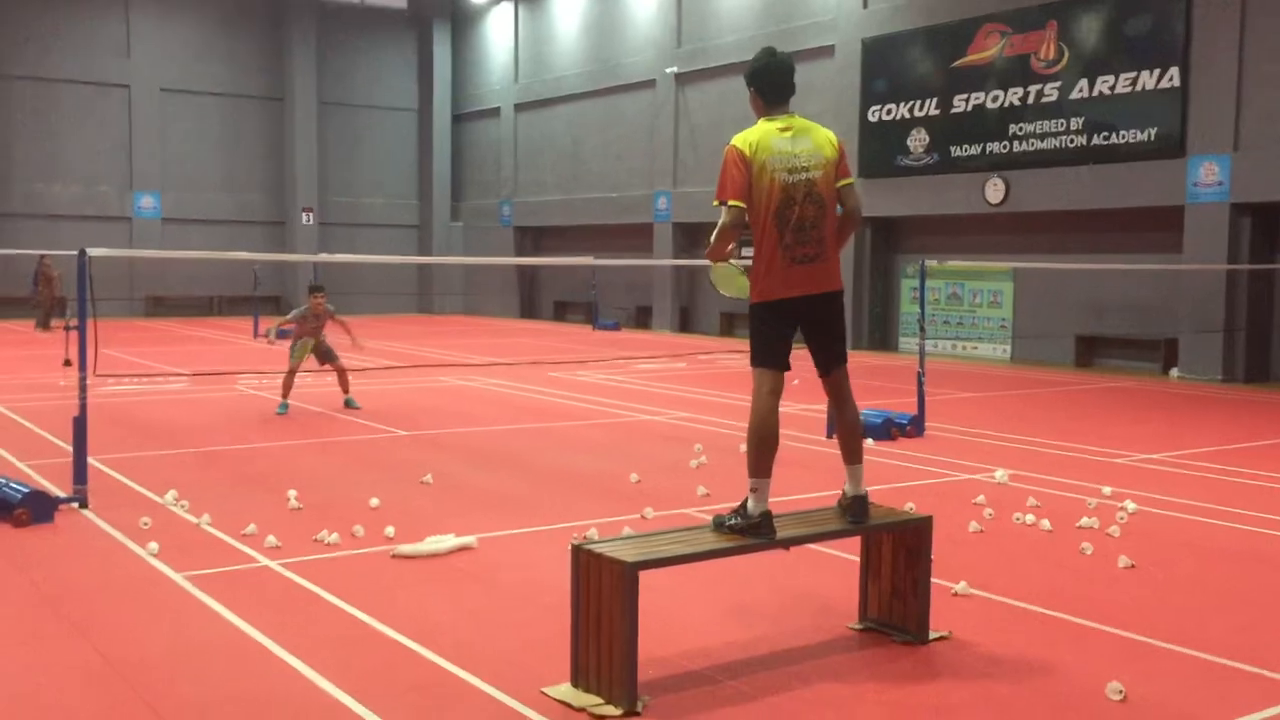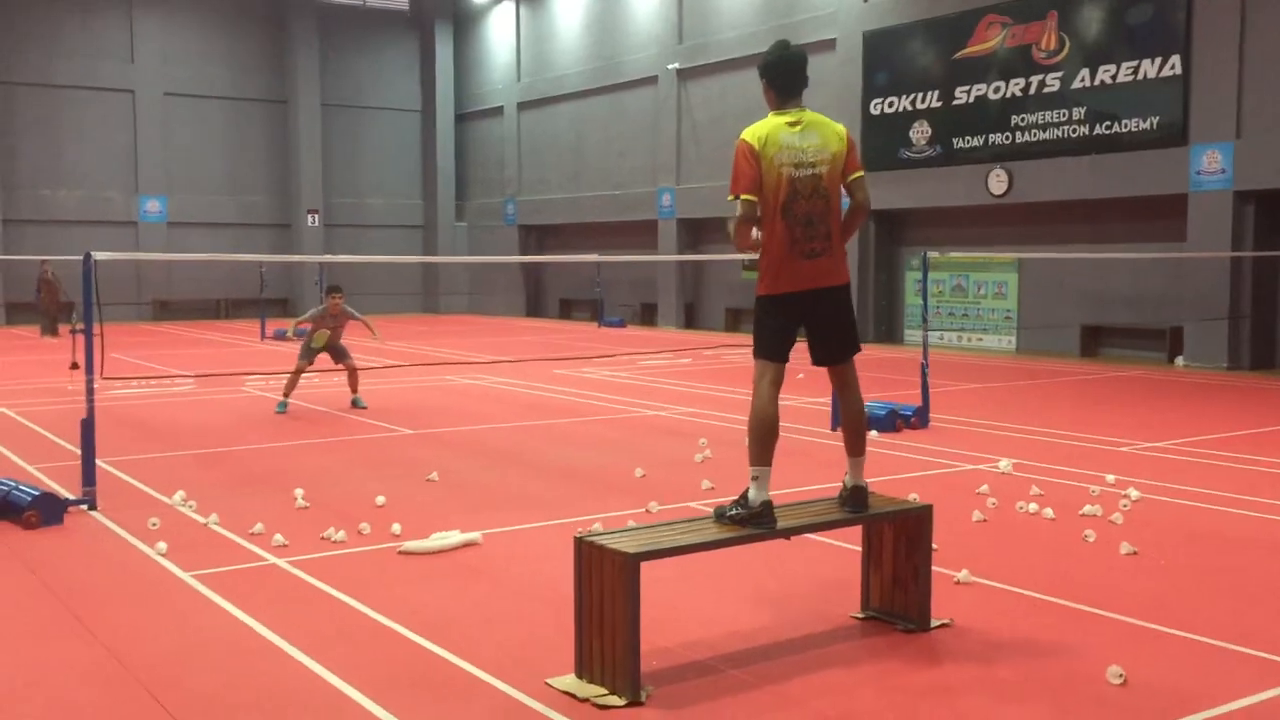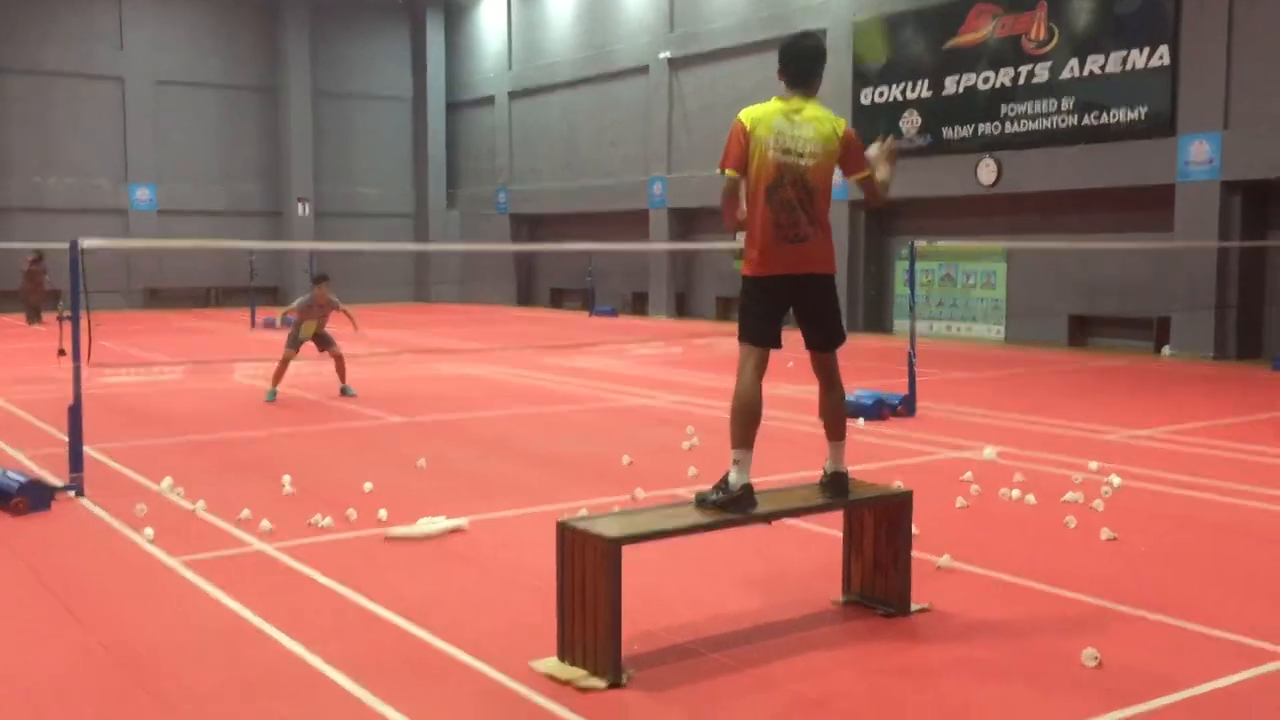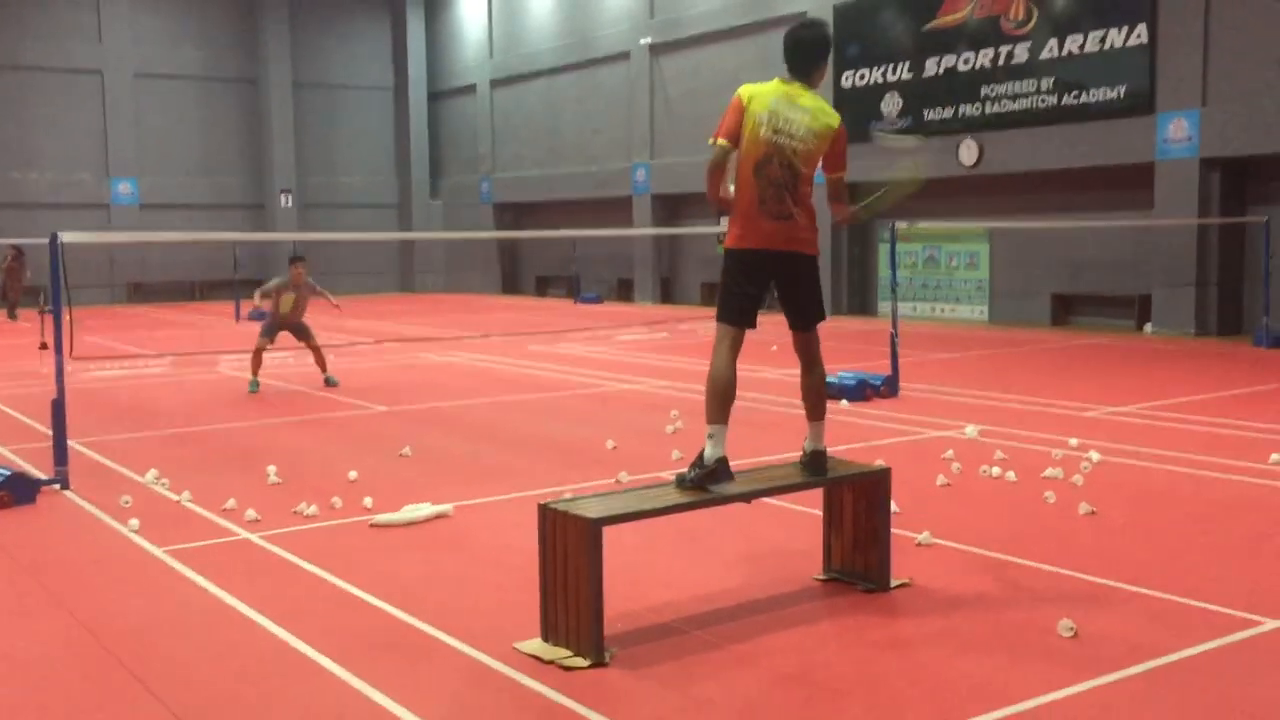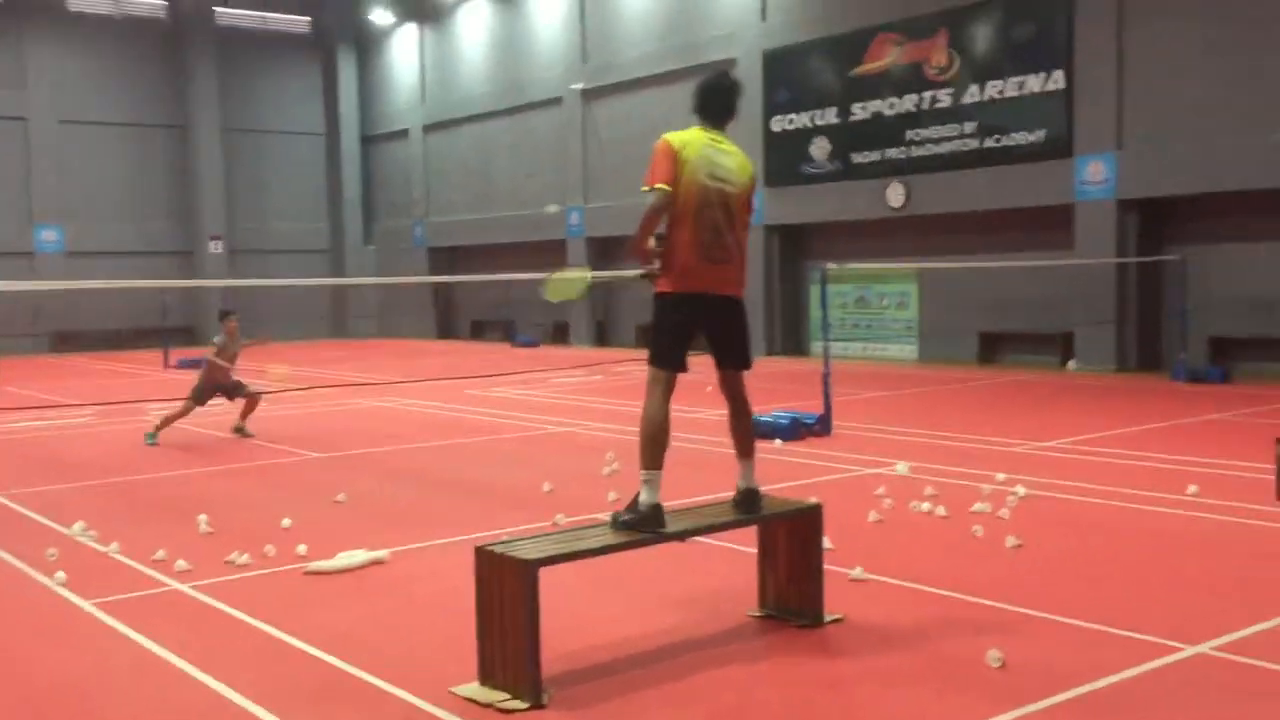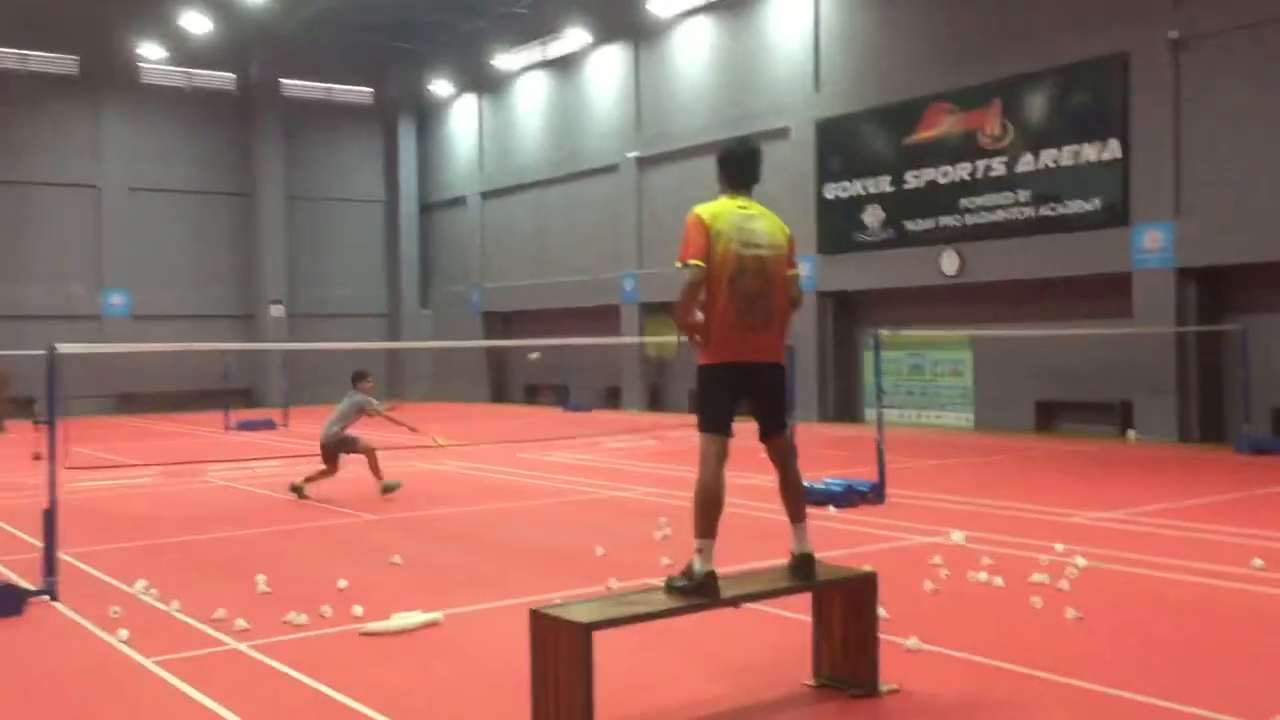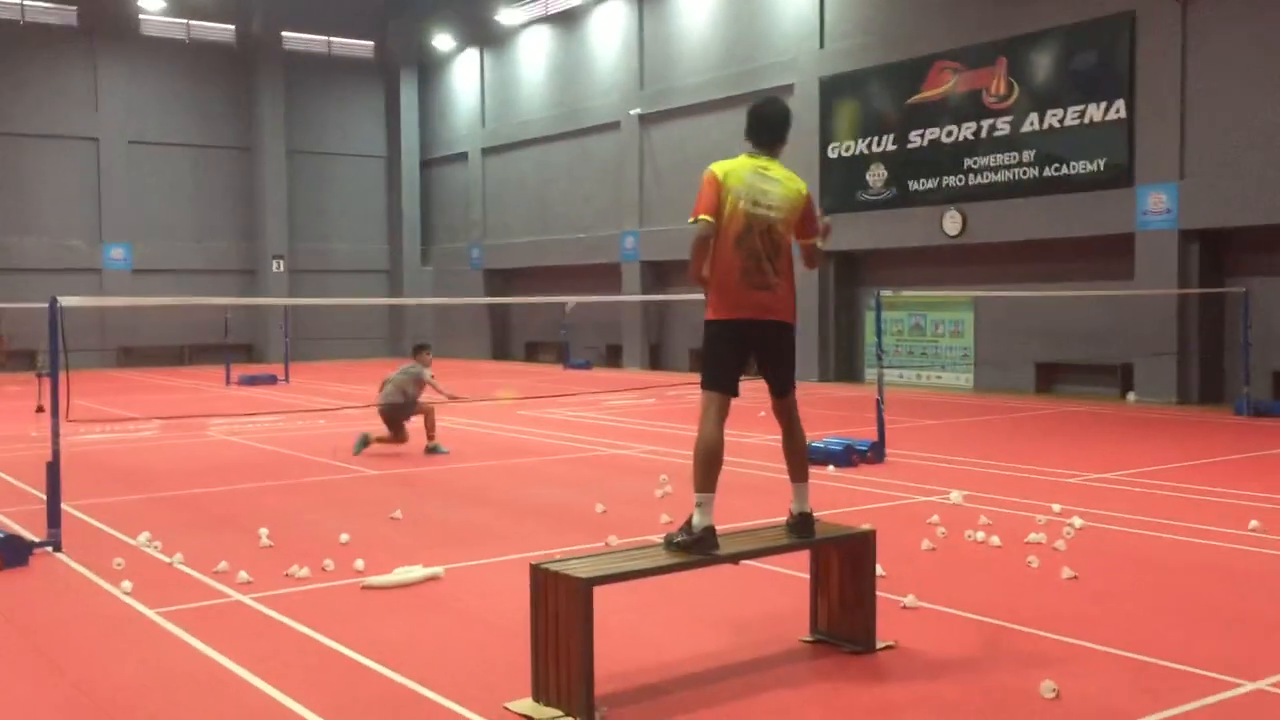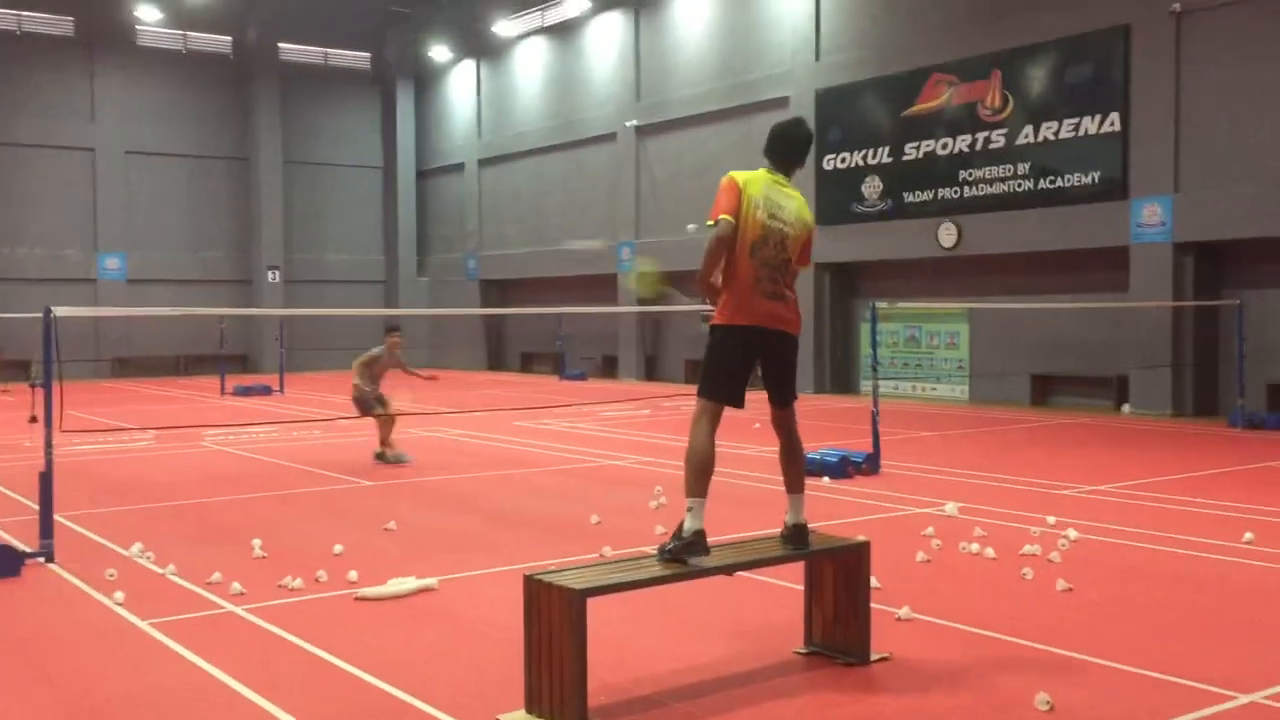
dt=0.3s
person 1, frame 1
left shoulder: (745, 145)
right shoulder: (828, 140)
left elbow: (734, 220)
right elbow: (852, 211)
left wrist: (716, 252)
left hip: (774, 287)
right hip: (826, 284)
left knee: (767, 389)
right knee: (838, 386)
left ankle: (757, 508)
right ankle: (855, 494)
person 1, frame 2
left shoulder: (754, 139)
right shoulder: (837, 134)
left elbow: (747, 216)
right elbow: (862, 204)
left wrist: (744, 242)
left hip: (778, 283)
right hip: (831, 280)
left knee: (767, 381)
right knee: (846, 380)
left ankle: (757, 497)
right ankle: (856, 484)
person 1, frame 3
left shoulder: (750, 120)
right shoulder: (837, 128)
left elbow: (730, 193)
right elbow: (875, 195)
left wrist: (736, 219)
right wrist: (885, 163)
left hip: (764, 267)
right hip: (816, 267)
left knee: (751, 366)
right knee: (827, 368)
left ankle: (739, 480)
right ankle: (836, 471)
person 1, frame 4
left shoulder: (748, 97)
right shoulder: (829, 119)
left elbow: (718, 159)
right elbow: (837, 194)
left wrist: (718, 196)
right wrist: (843, 212)
left hip: (747, 242)
right hip: (798, 247)
left knee: (727, 343)
right knee: (808, 347)
left ankle: (714, 453)
right ankle: (815, 449)
person 1, frame 5
left shoulder: (674, 144)
right shoulder: (743, 163)
left elbow: (659, 205)
left wrist: (641, 246)
left hip: (681, 285)
right hip: (727, 289)
left knee: (659, 386)
right knee: (734, 388)
left ankle: (648, 500)
right ankle: (747, 488)
person 1, frame 6
left shoulder: (704, 216)
right shoulder: (777, 226)
left elbow: (694, 280)
right elbow: (793, 298)
left wrist: (685, 319)
left hip: (721, 354)
right hip: (769, 356)
left knee: (713, 454)
right knee: (782, 454)
left ankle: (702, 567)
right ankle: (802, 553)
person 1, frame 7
left shoulder: (720, 173)
right shoulder: (797, 188)
left elbow: (703, 234)
right elbow: (812, 259)
left wrist: (699, 275)
right wrist: (820, 235)
left hip: (728, 311)
right hip: (778, 314)
left knee: (713, 411)
right knee: (787, 411)
left ankle: (702, 523)
right ankle: (802, 512)
person 1, frame 8
left shoulder: (738, 182)
right shoulder: (802, 208)
left elbow: (723, 235)
left wrist: (707, 279)
left hip: (738, 319)
right hip: (783, 325)
left knee: (706, 417)
right knee: (785, 422)
left ankle: (692, 529)
right ankle: (796, 524)
